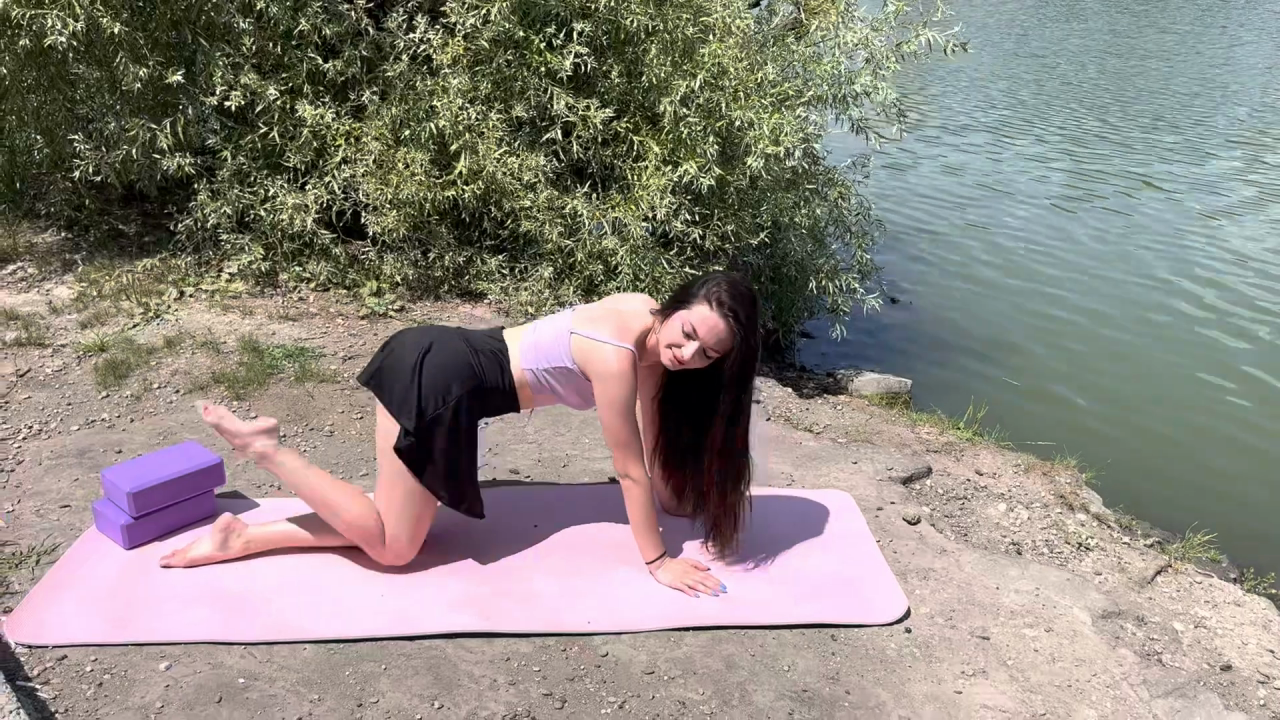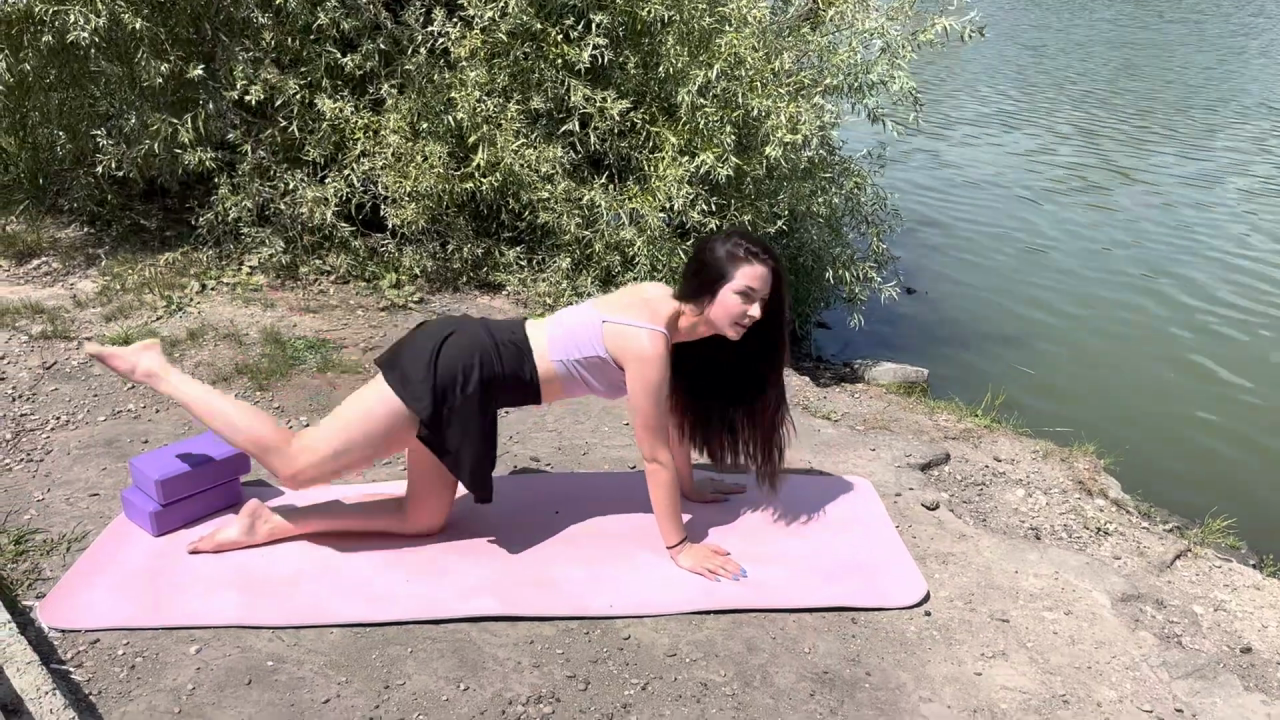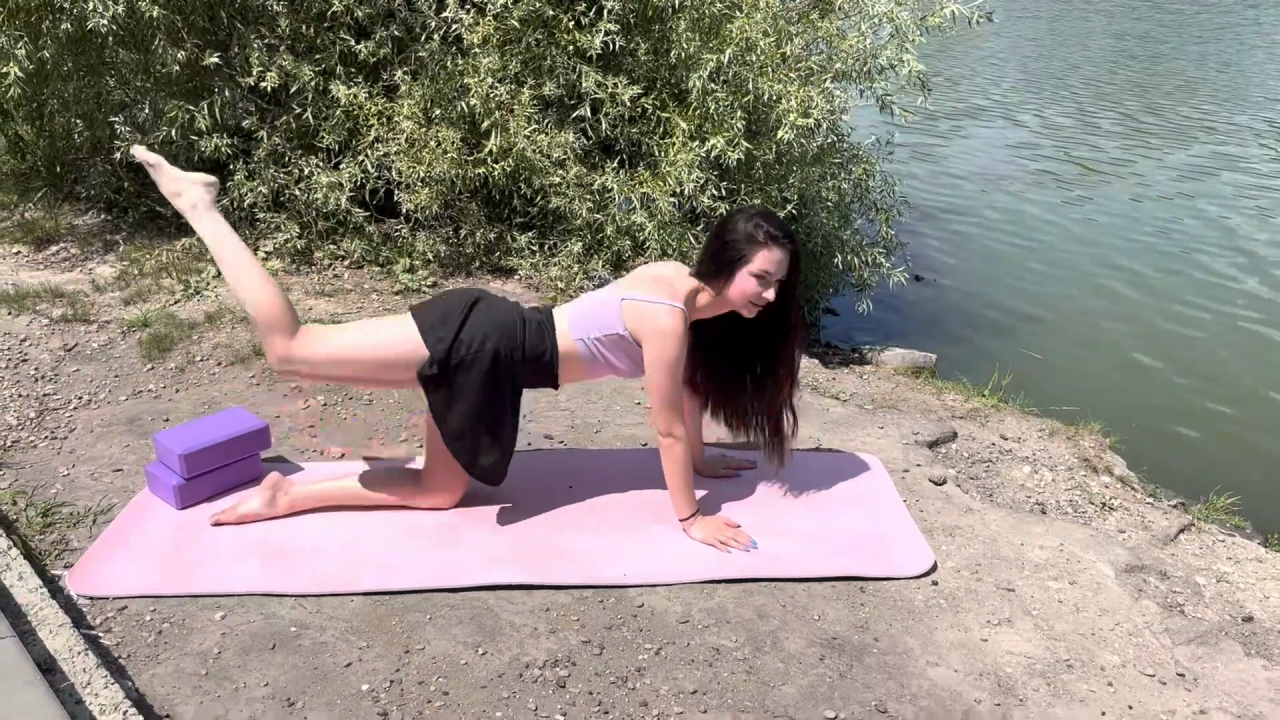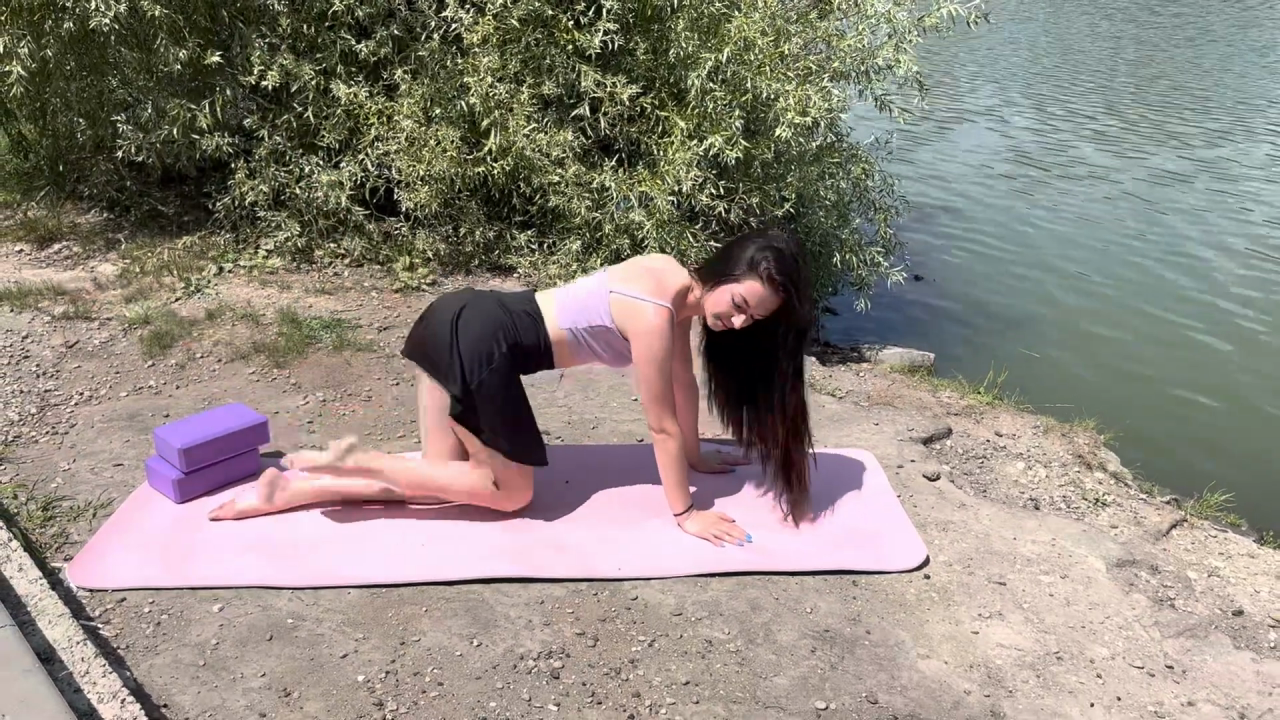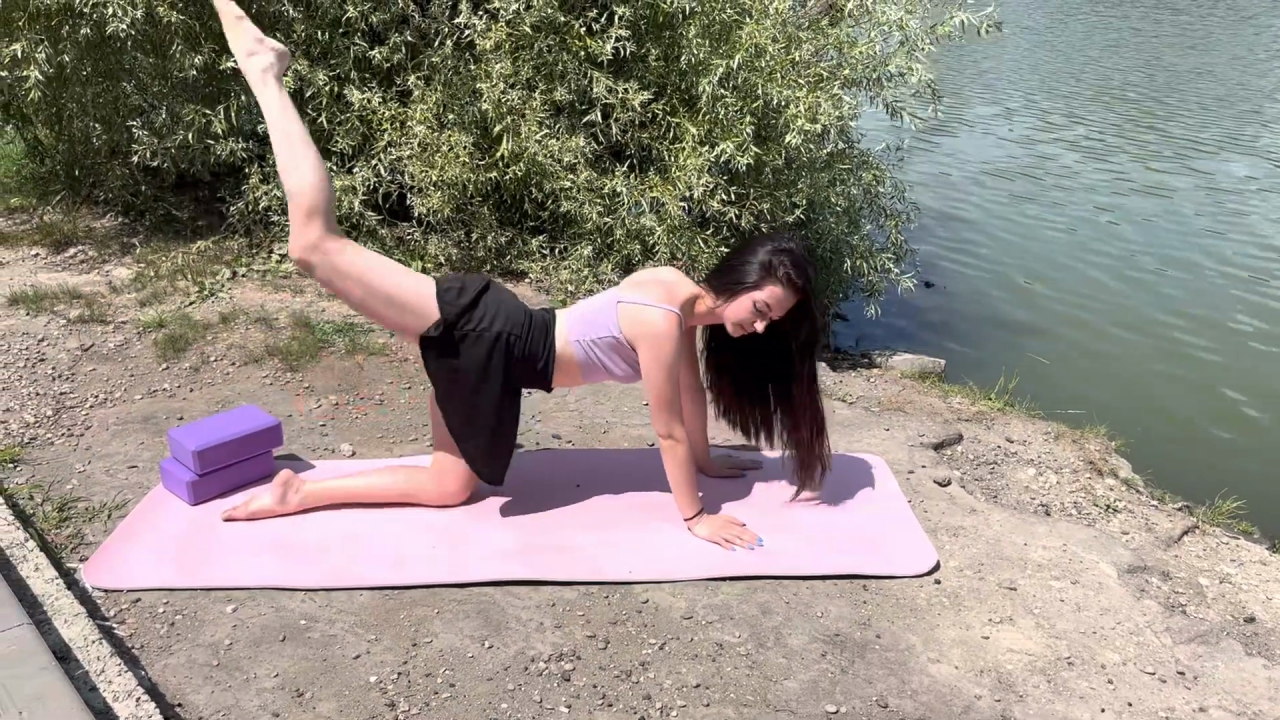
dt=1s
person 1, frame 1
left shoulder: (647, 316)
right shoulder: (616, 355)
left elbow: (655, 428)
right elbow: (630, 469)
left wrist: (669, 500)
right wrist: (657, 559)
left hip: (442, 367)
right hip: (437, 380)
left knee: (401, 531)
right knee: (394, 550)
left ankle: (239, 535)
right ankle: (268, 448)
person 1, frame 2
left shoulder: (664, 304)
right shoulder: (649, 342)
left elbow: (674, 412)
right elbow: (655, 453)
left wrist: (687, 485)
right wrist: (677, 543)
left hip: (464, 355)
right hip: (456, 370)
left knee: (423, 515)
right knee: (294, 459)
left ankle: (262, 524)
right ankle: (154, 369)
person 1, frame 3
left shoulder: (679, 278)
right shoulder: (668, 316)
left elbow: (680, 398)
right elbow: (671, 430)
left wrist: (686, 486)
right wrist: (690, 516)
left hip: (499, 338)
right hip: (478, 343)
left knee: (439, 491)
right knee: (287, 348)
left ankle: (285, 494)
right ankle: (198, 200)
person 1, frame 4
left shoulder: (676, 279)
right shoulder: (654, 314)
left elbow: (682, 383)
right elbow: (661, 422)
left wrist: (694, 454)
right wrist: (684, 511)
left hip: (467, 322)
right hip: (476, 342)
left knee: (443, 474)
right knee: (510, 492)
left ankle: (286, 489)
right ankle: (356, 461)
person 1, frame 5
left shoulder: (691, 299)
right shoulder: (665, 321)
left elbow: (696, 397)
right elbow: (670, 433)
left wrist: (708, 459)
right wrist: (695, 515)
left hip: (489, 355)
right hip: (480, 330)
left knee: (452, 486)
right knee: (315, 244)
left ankle: (295, 495)
right ankle: (269, 82)
